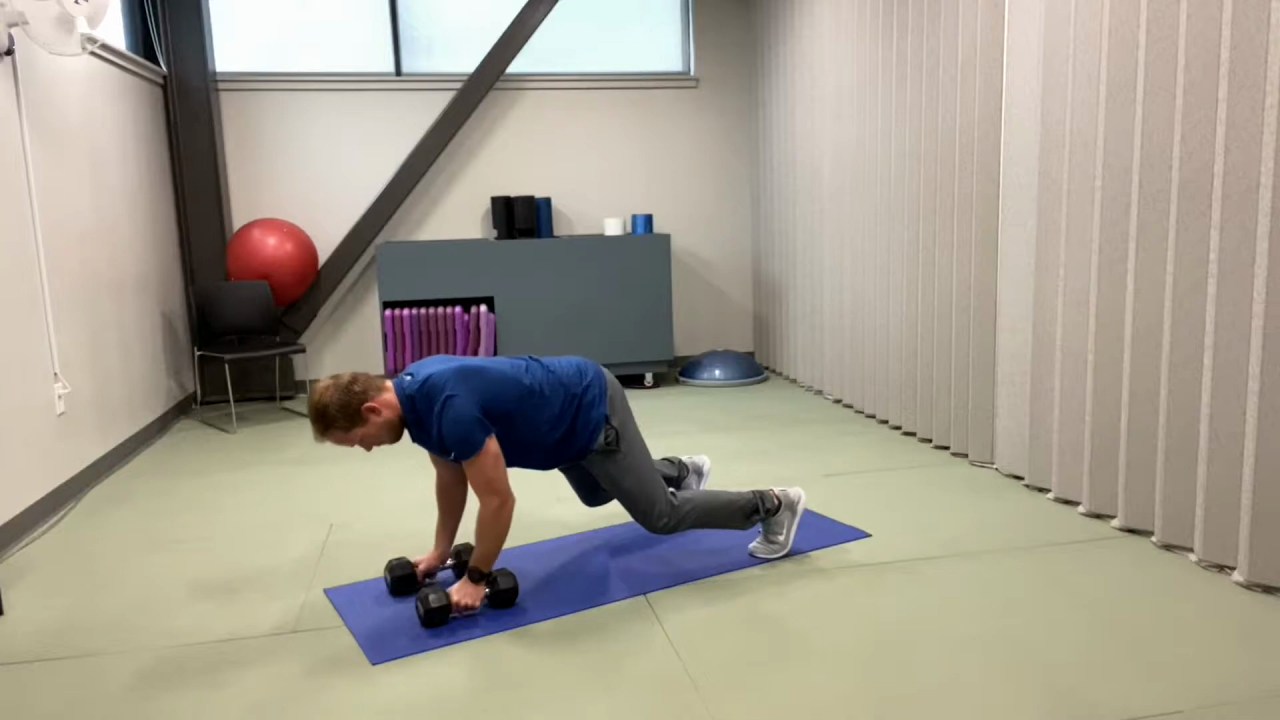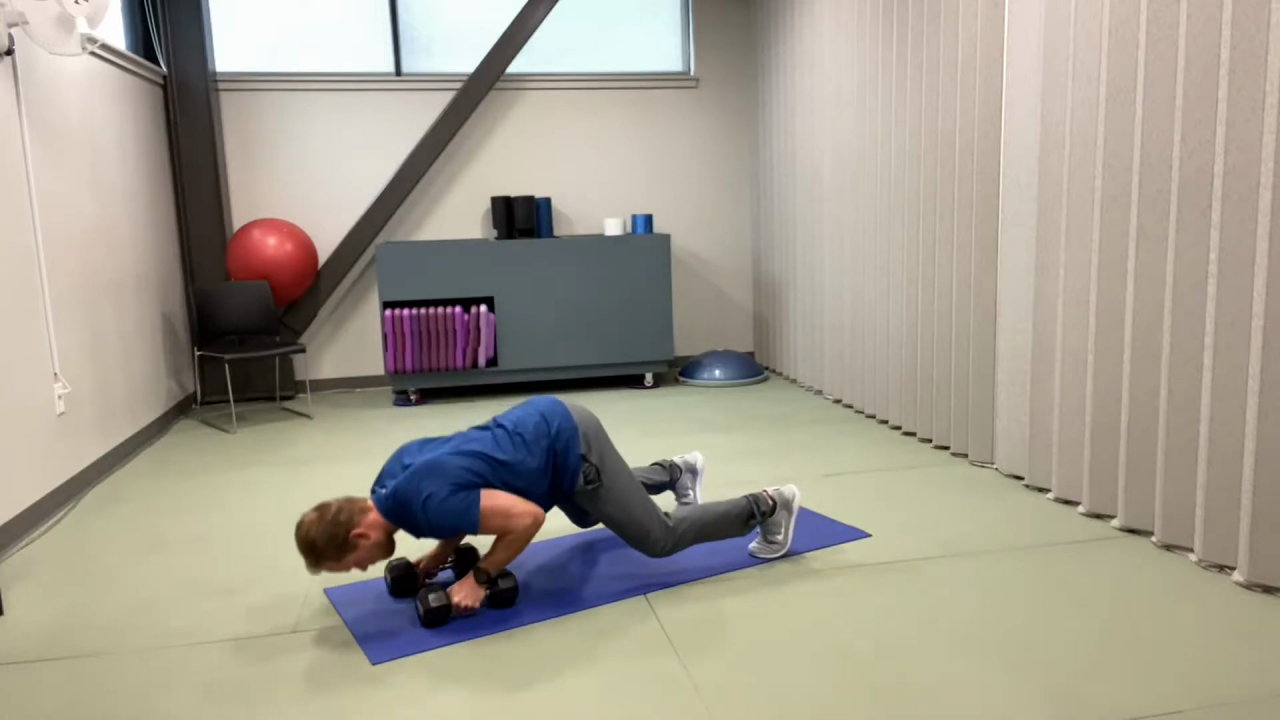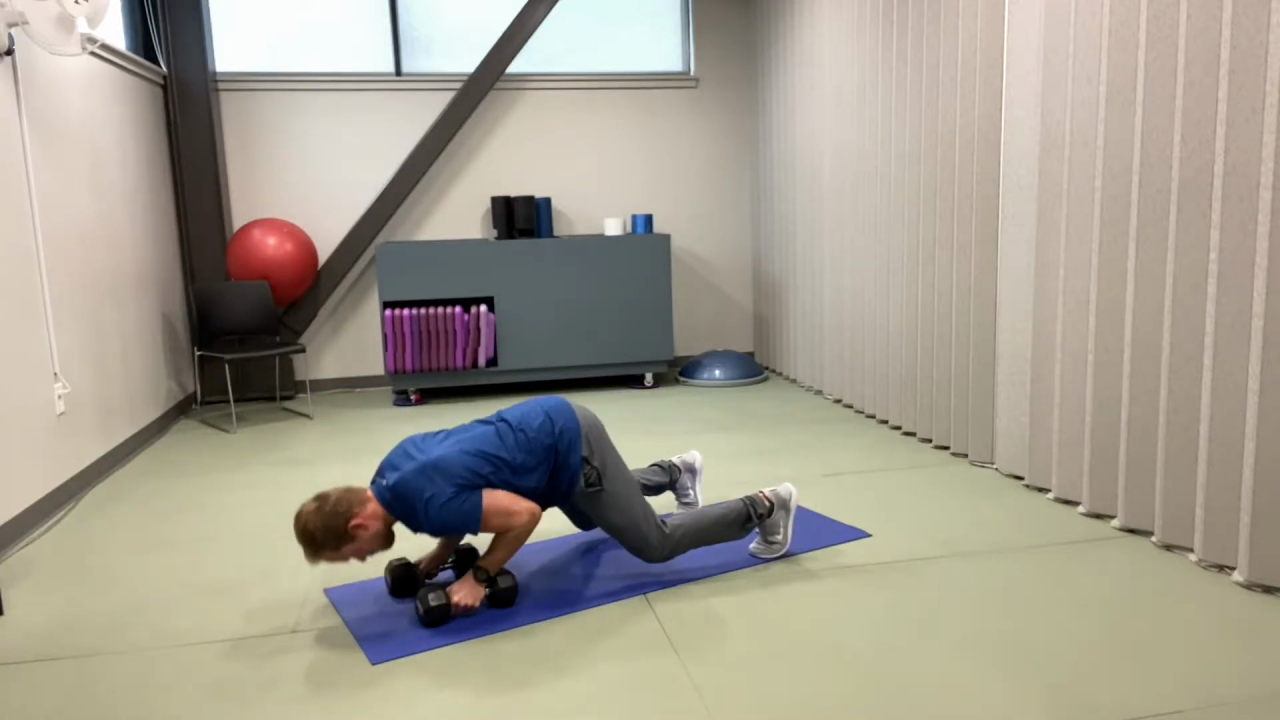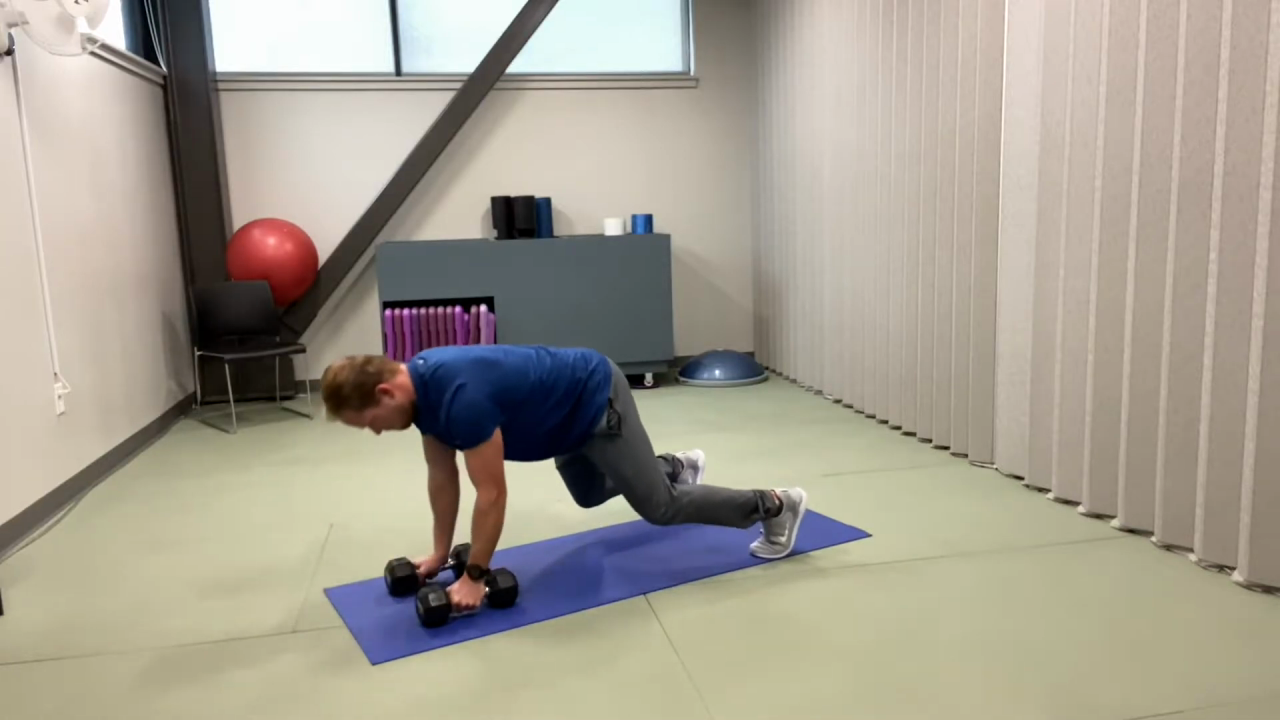
dt=0.5s
person 1, frame 1
left shoulder: (447, 408)
right shoulder: (411, 392)
left elbow: (497, 499)
right elbow: (451, 472)
left wrist: (475, 578)
right wrist: (440, 551)
left hip: (591, 408)
right hip: (571, 404)
left knee: (662, 514)
right knee: (597, 495)
left ankle: (773, 505)
right ankle: (682, 469)
person 1, frame 2
left shoulder: (427, 504)
right shoulder: (392, 483)
left elbow: (527, 517)
left wrist: (478, 578)
right wrist: (440, 555)
left hip: (570, 446)
right hip: (550, 424)
left knee: (658, 536)
right knee: (588, 516)
left ankle: (768, 505)
right ankle: (677, 471)
person 1, frame 3
left shoulder: (428, 501)
right shoulder: (390, 476)
left elbow: (526, 514)
left wrist: (478, 578)
right wrist: (440, 556)
left hip: (571, 445)
right hip: (553, 423)
left knee: (655, 544)
right knee: (591, 518)
left ankle: (766, 506)
right ankle: (676, 471)
person 1, frame 4
left shoulder: (459, 395)
right shoulder: (421, 382)
left elbow: (493, 494)
right elbow: (441, 474)
left wrist: (474, 576)
right wrist: (439, 552)
left hip: (595, 398)
right hip: (571, 404)
left knee: (659, 504)
right knee: (592, 494)
left ankle: (774, 505)
right ankle: (675, 465)
